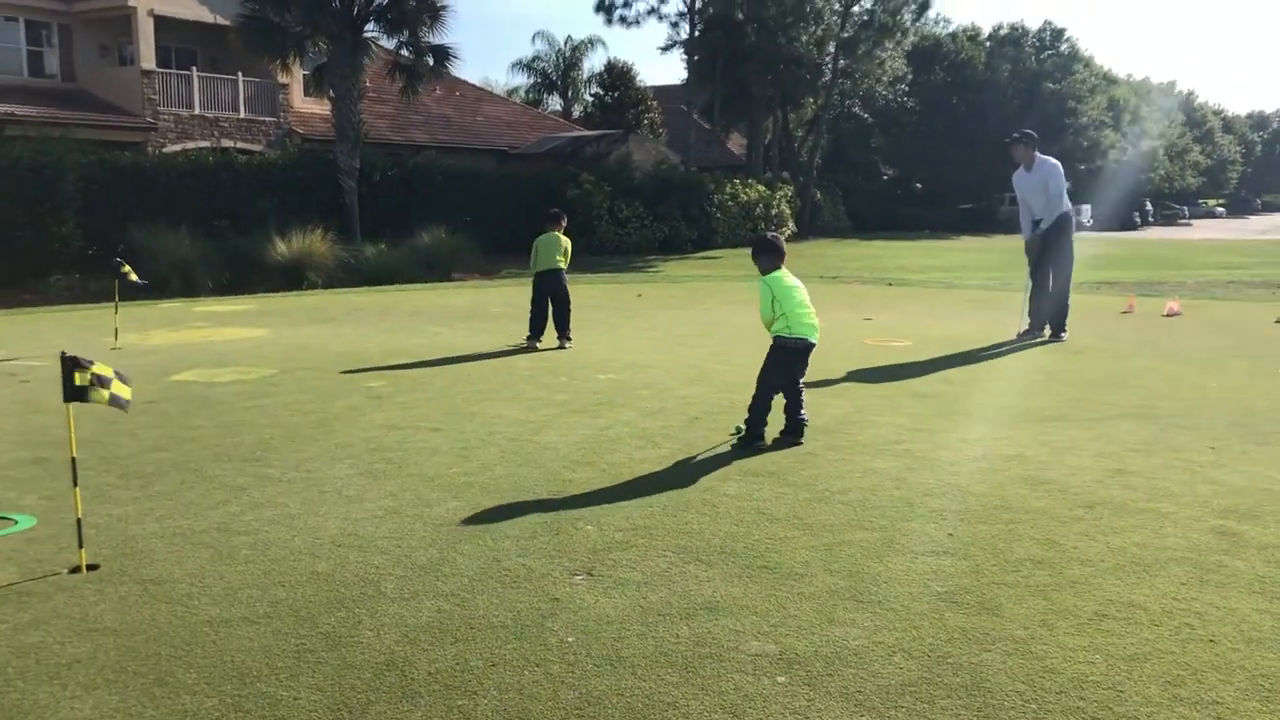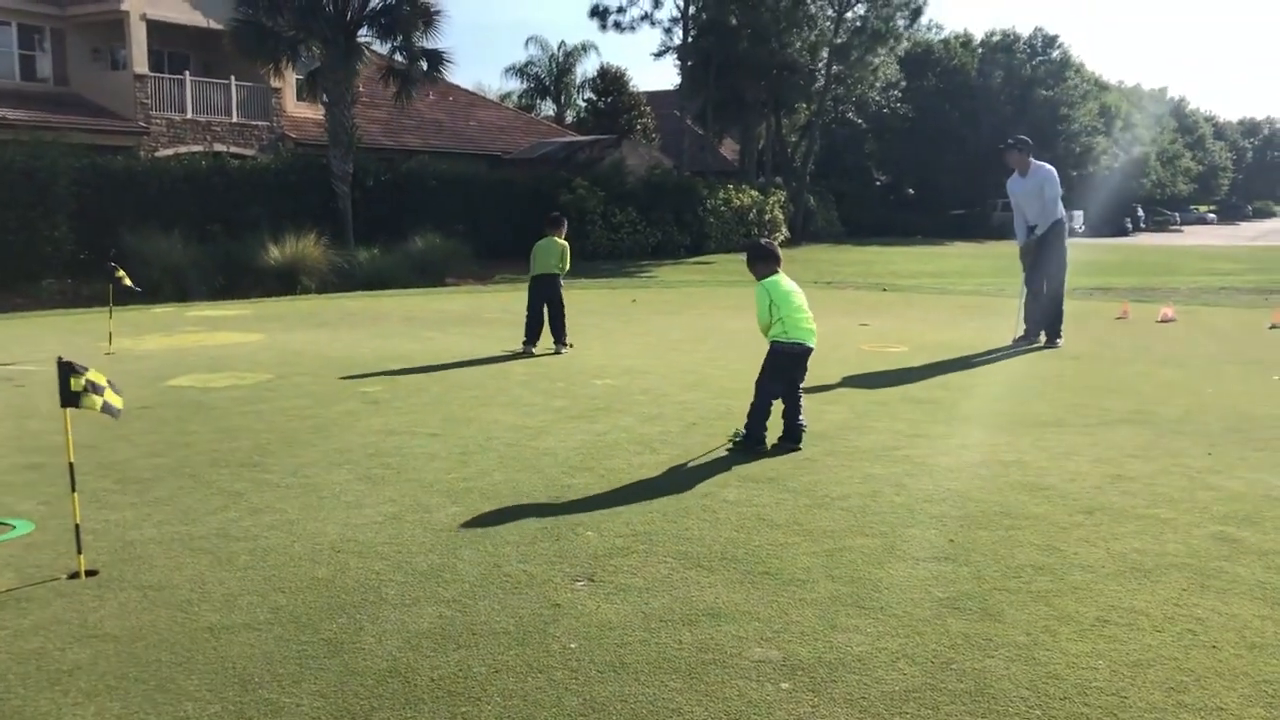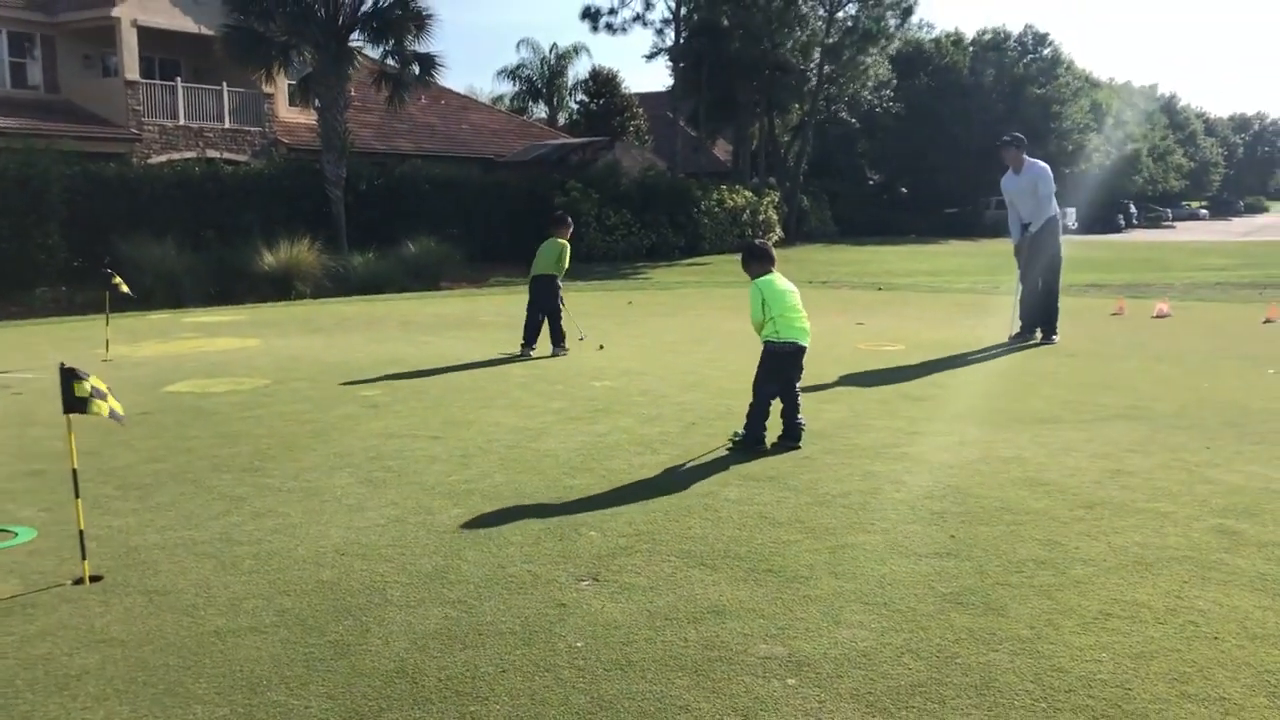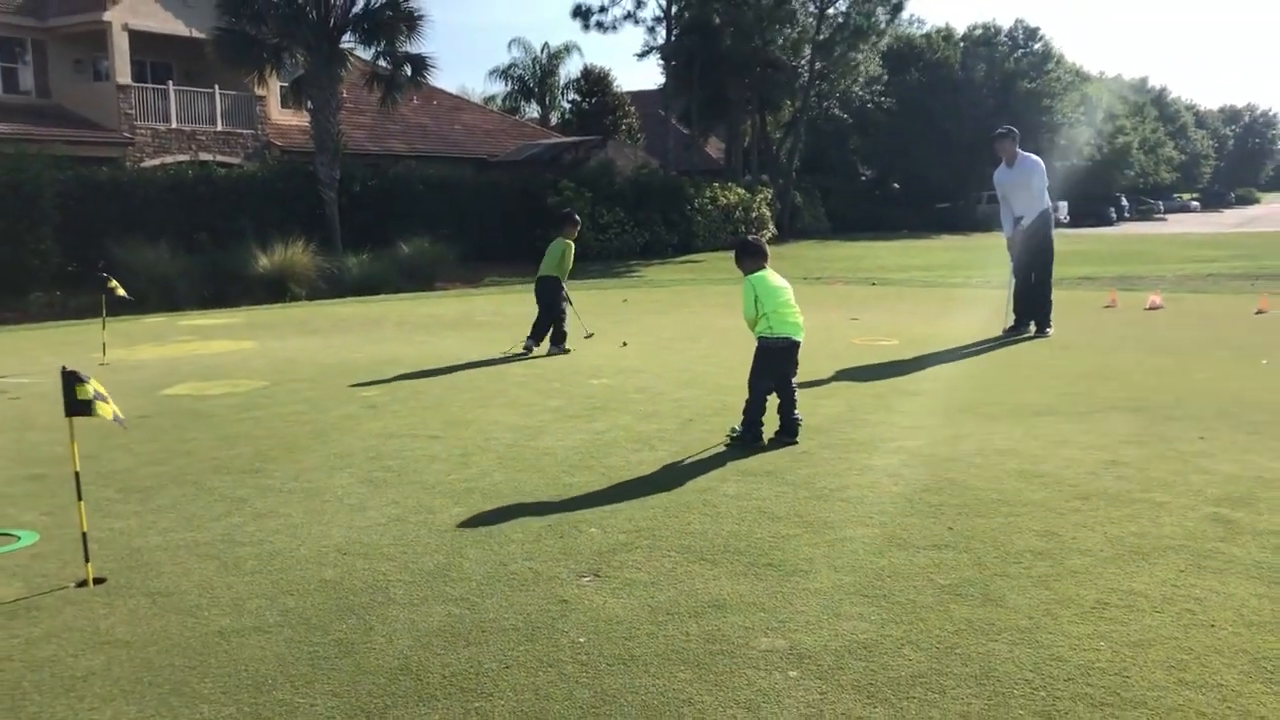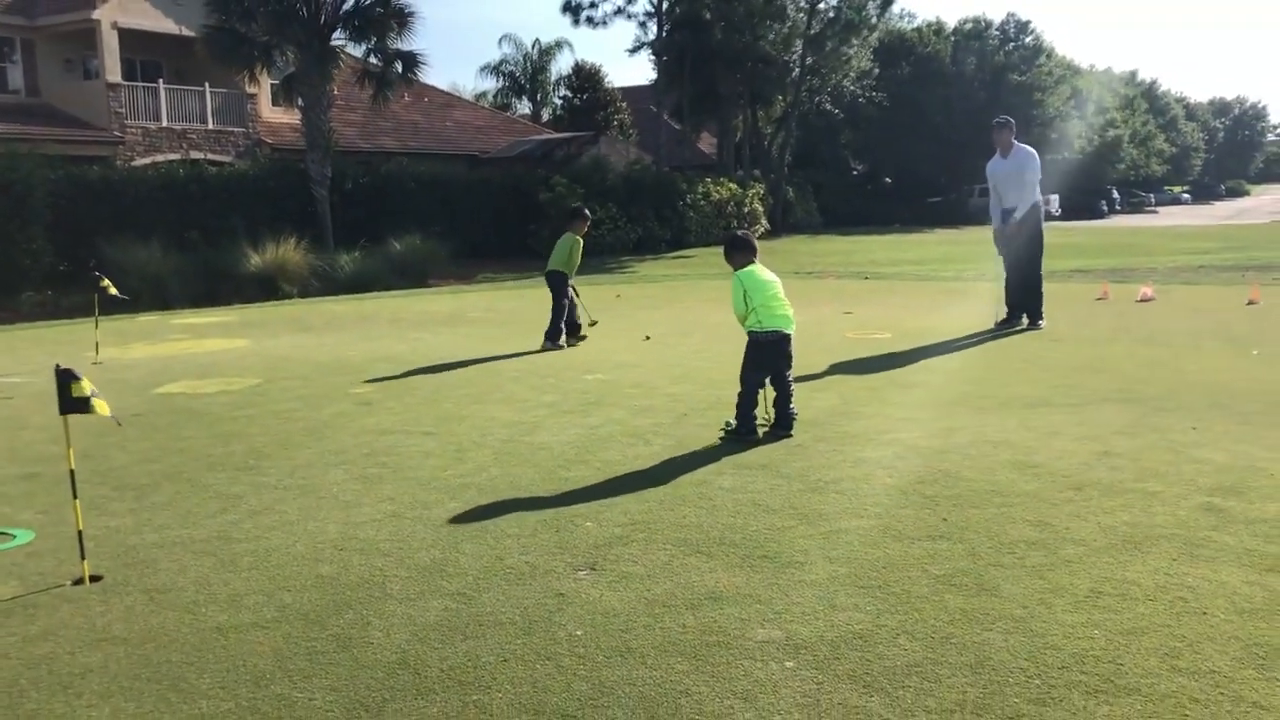
dt=0.2s
person 1, frame 1
left shoulder: (768, 282)
right shoulder: (795, 281)
left elbow: (767, 316)
left wrist: (775, 331)
left hip: (787, 340)
right hip: (808, 338)
left knee: (766, 386)
right knee: (794, 386)
left ankle: (754, 434)
right ankle: (794, 430)
person 1, frame 2
left shoulder: (765, 286)
right shoulder: (793, 285)
left elbow: (764, 320)
right elbow: (794, 316)
left wrist: (771, 336)
left hip: (784, 344)
right hip: (805, 343)
left knee: (764, 391)
right knee: (792, 391)
left ankle: (755, 439)
right ankle: (793, 436)
person 1, frame 3
left shoulder: (759, 285)
right shoulder: (788, 285)
left elbow: (757, 319)
right elbow: (792, 315)
left wrist: (765, 335)
left hip: (778, 344)
right hip: (799, 342)
left knee: (762, 391)
right knee: (790, 390)
left ankle: (754, 438)
right ankle: (792, 435)
person 1, frame 4
left shoulder: (751, 281)
right shoulder: (781, 281)
left elbow: (750, 315)
right elbow: (785, 311)
left wrist: (758, 331)
left hip: (771, 340)
right hip: (793, 338)
left knee: (758, 388)
right knee: (787, 386)
left ankle: (751, 434)
right ankle: (789, 430)
person 1, frame 5
left shoulder: (740, 276)
right shoulder: (770, 275)
left elbow: (740, 310)
left wrist: (749, 326)
left hip: (762, 334)
right hip: (784, 331)
left knee: (750, 381)
right knee: (782, 380)
left ankle: (745, 427)
right ankle: (784, 423)
person 2, frame 1
left shoulder: (1051, 167)
right shoulder: (1018, 177)
left elbow: (1057, 202)
right elbow: (1024, 209)
left wrist: (1040, 231)
right wrist: (1028, 238)
left hip: (1059, 222)
right hip: (1038, 225)
left knee: (1060, 276)
right knee: (1038, 277)
left ankle: (1059, 327)
right ankle: (1037, 325)
person 2, frame 2
left shoulder: (1046, 172)
right shoulder: (1012, 183)
left elbow: (1052, 208)
right elbow: (1018, 215)
left wrist: (1035, 237)
right wrist: (1022, 244)
left hip: (1053, 228)
right hip: (1032, 232)
left knee: (1054, 282)
right knee: (1032, 284)
left ankle: (1054, 333)
right ankle: (1032, 331)
person 2, frame 3
left shoulder: (1040, 170)
right shoulder: (1006, 180)
left elbow: (1046, 205)
right elbow: (1013, 212)
left wrist: (1030, 234)
right wrist: (1017, 241)
left hip: (1047, 226)
right hip: (1027, 230)
left knee: (1049, 280)
right knee: (1028, 281)
left ankle: (1050, 330)
right ankle: (1028, 327)
person 2, frame 4
left shoulder: (1033, 164)
right shoulder: (999, 174)
left elbow: (1038, 199)
right elbow: (1005, 206)
left wrist: (1022, 228)
right wrist: (1009, 235)
left hip: (1039, 220)
right hip: (1019, 224)
left knee: (1042, 274)
right knee: (1021, 275)
left ankle: (1043, 322)
right ankle: (1022, 321)
person 2, frame 5
left shoulder: (1028, 155)
right shoulder: (992, 165)
left elbow: (1031, 191)
left wrist: (1014, 219)
right wrist: (997, 227)
left hip: (1029, 213)
right hip: (1008, 216)
left knee: (1032, 267)
right knee: (1012, 269)
left ankle: (1035, 315)
right ankle: (1014, 314)
